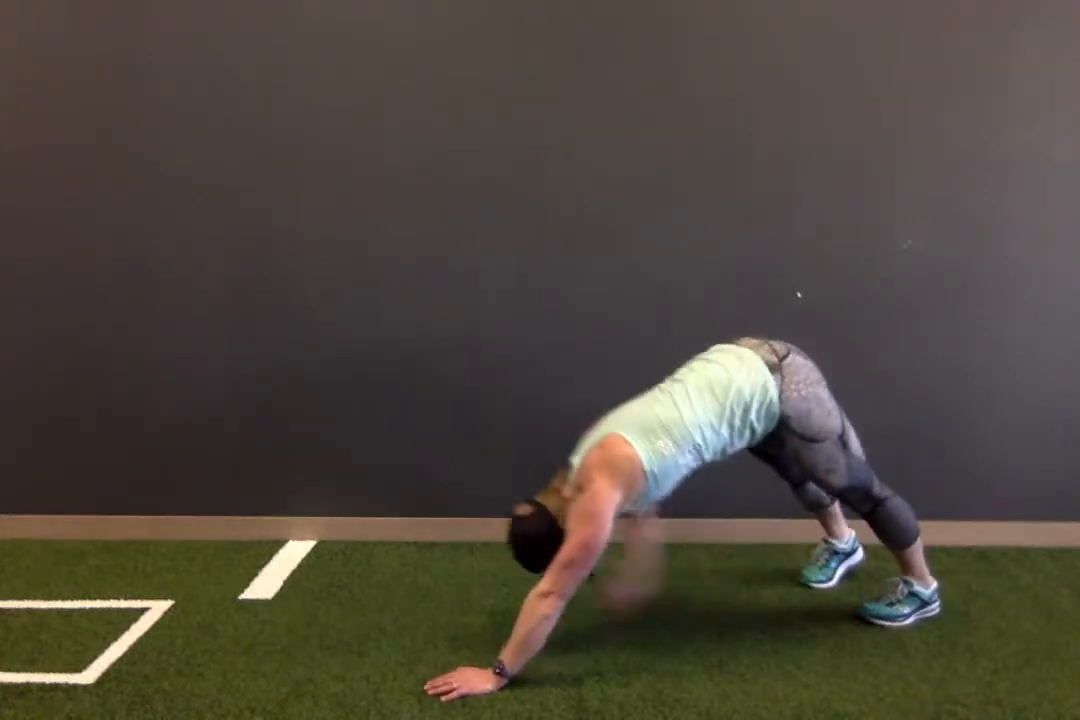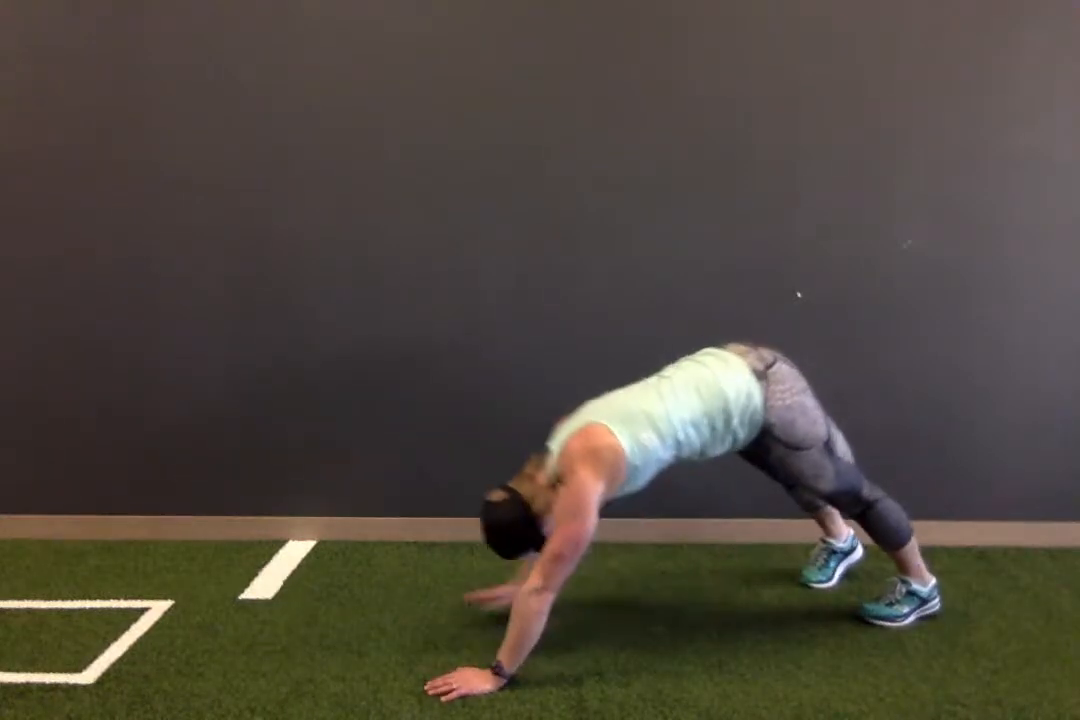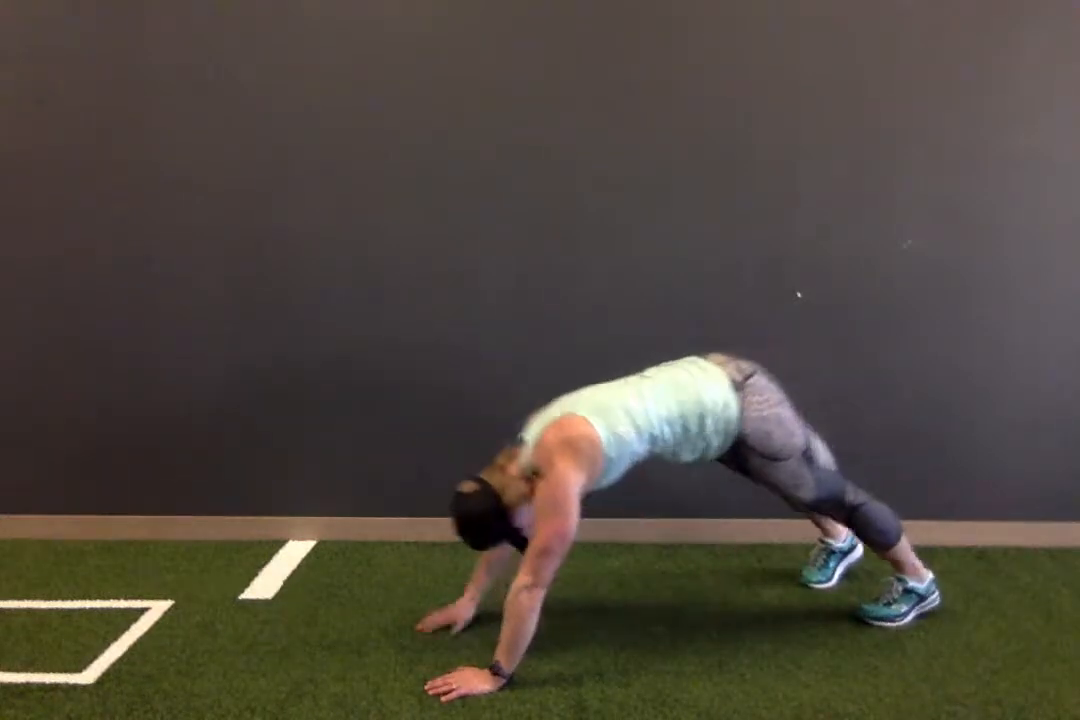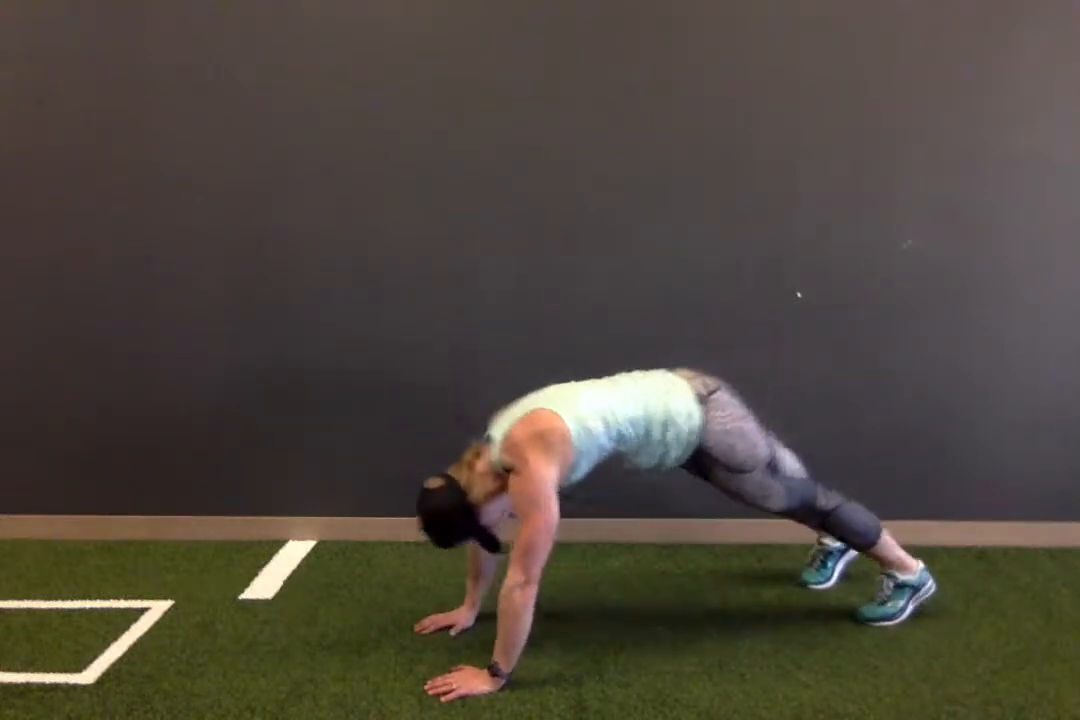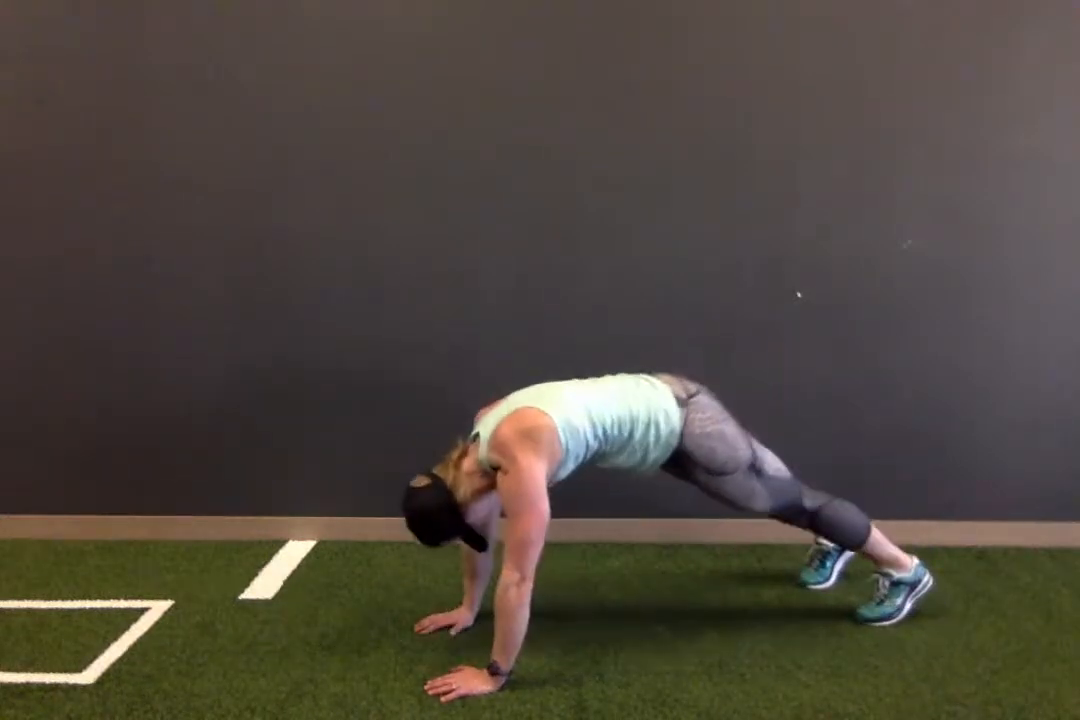
dt=0.1s
person 1, frame 1
left shoulder: (600, 485)
right shoulder: (583, 472)
left elbow: (554, 594)
right elbow: (642, 512)
left wrist: (497, 674)
right wrist: (636, 578)
left hip: (778, 387)
right hip: (743, 365)
left knee: (857, 486)
right knee: (797, 467)
left ankle: (920, 587)
right ankle: (840, 544)
person 1, frame 2
left shoulder: (582, 476)
right shoulder: (555, 458)
left elbow: (544, 588)
left wrist: (495, 674)
right wrist: (518, 582)
left hip: (765, 397)
right hip: (731, 372)
left knee: (847, 490)
right knee: (791, 468)
left ankle: (919, 585)
right ankle: (839, 542)
person 1, frame 3
left shoulder: (561, 465)
right shoulder: (526, 446)
left elbow: (533, 581)
right elbow: (504, 524)
left wrist: (495, 675)
right wrist: (469, 599)
left hip: (739, 403)
right hip: (710, 381)
left knee: (829, 492)
right knee: (800, 485)
left ankle: (916, 582)
right ankle: (838, 547)
person 1, frame 4
left shoulder: (533, 459)
right shoulder: (495, 440)
left elbow: (523, 579)
right elbow: (482, 527)
left wrist: (494, 675)
right wrist: (468, 608)
left hip: (699, 418)
right hip: (680, 398)
left knee: (804, 498)
right knee: (785, 491)
left ankle: (908, 575)
right ankle: (832, 546)
person 1, frame 5
left shoulder: (518, 458)
right shoulder: (483, 432)
left elbow: (517, 577)
right elbow: (477, 530)
left wrist: (494, 674)
right wrist: (469, 607)
left hip: (678, 421)
right hip: (655, 407)
left knee: (788, 499)
right knee: (769, 491)
left ankle: (903, 571)
right ankle: (831, 546)
